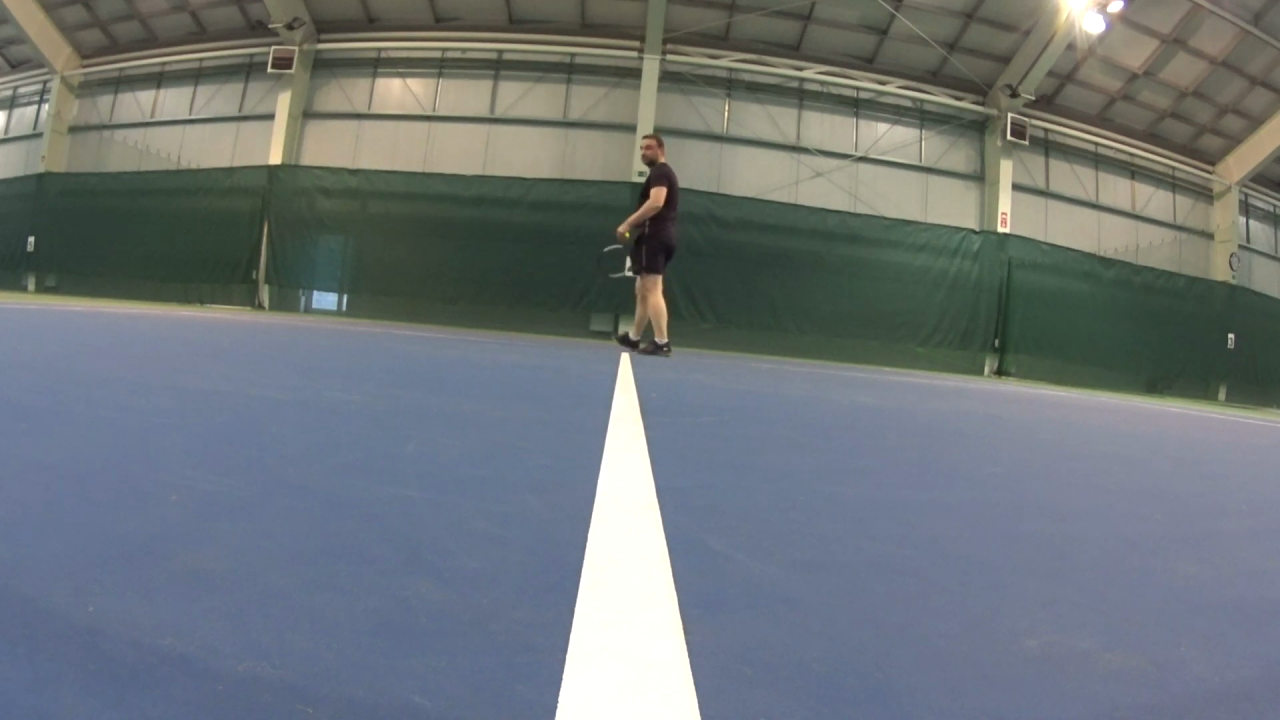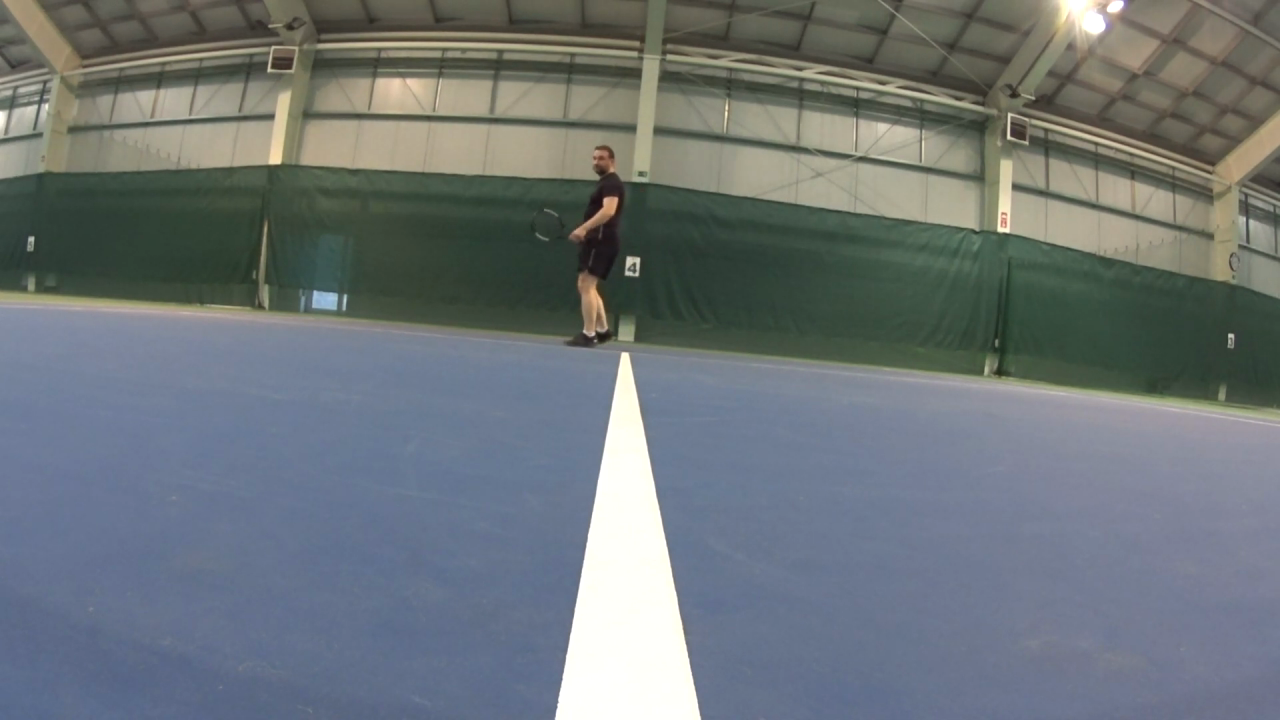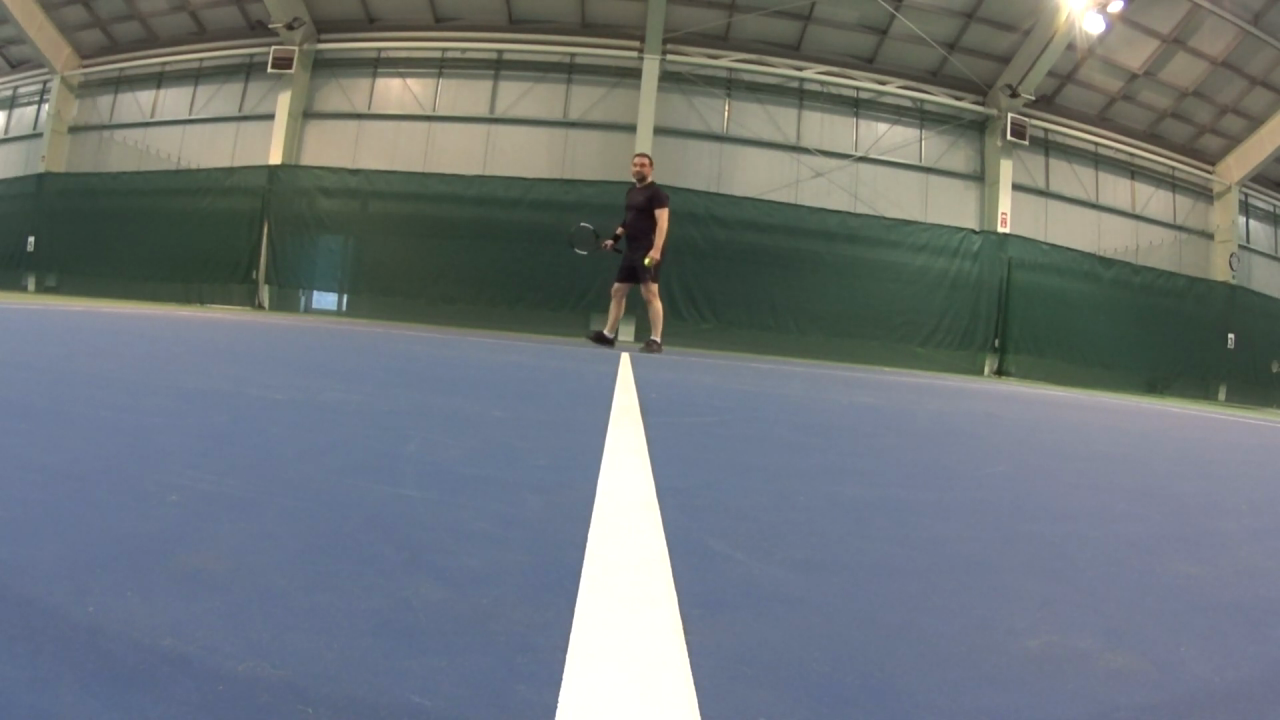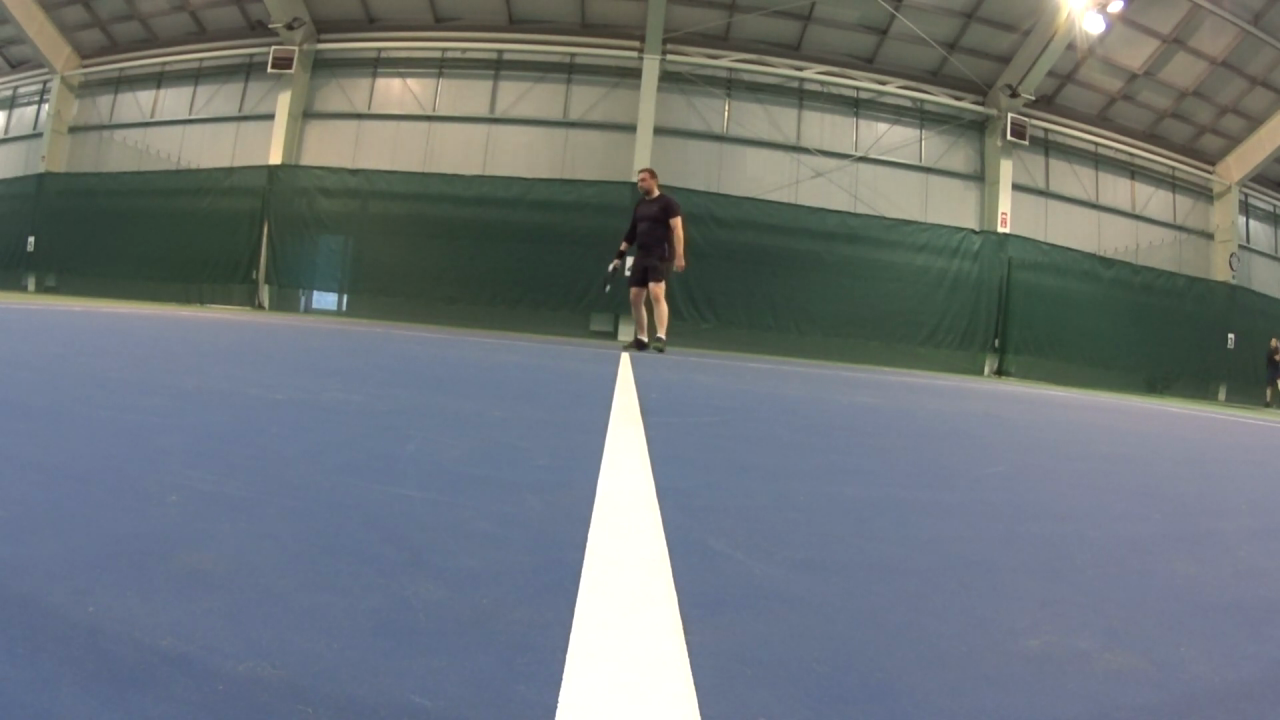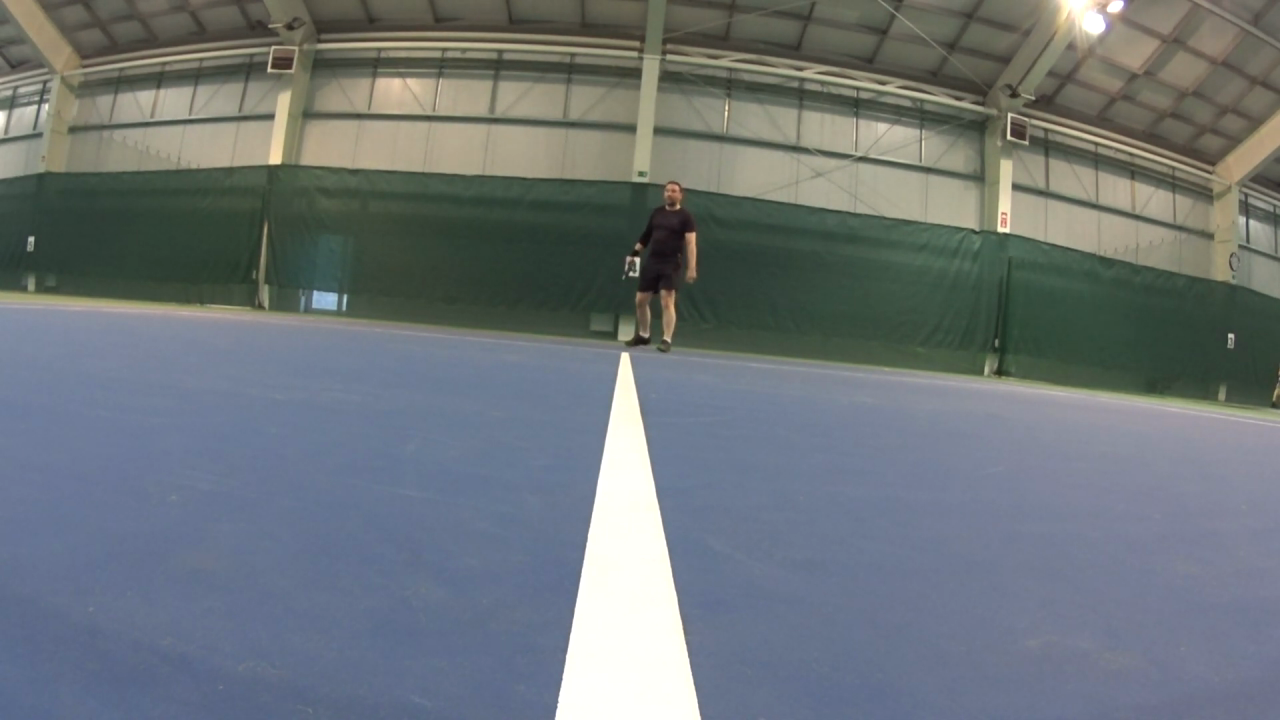
dt=1s
person 1, frame 1
left shoulder: (659, 172)
right shoulder: (666, 174)
left elbow: (656, 202)
left wrist: (628, 223)
left hip: (653, 237)
right hip: (663, 238)
left knee: (652, 290)
right knee: (642, 289)
left ankle: (662, 342)
right ankle: (634, 337)
person 1, frame 2
left shoulder: (612, 182)
right shoulder: (604, 183)
left elbow: (608, 211)
left wrist: (584, 228)
right wrist: (583, 231)
left hip: (601, 241)
right hip: (598, 241)
left knee: (585, 285)
right knee: (589, 287)
left ankle: (588, 335)
right ankle: (603, 330)
person 1, frame 3
left shoulder: (657, 193)
right shoulder: (631, 192)
left elbow: (663, 222)
left wrist: (657, 249)
right wrist: (614, 239)
left hip: (647, 252)
right hip: (630, 251)
left knee: (650, 294)
right knee: (617, 292)
left ankle: (655, 341)
right ankle: (607, 334)
person 1, frame 4
left shoulder: (667, 203)
right shoulder: (639, 205)
left elbow: (677, 230)
right elbow: (631, 232)
left wrist: (679, 255)
right wrist: (620, 256)
left hip: (660, 256)
right hip: (641, 257)
left knee: (656, 294)
right knee: (635, 297)
left ankle: (661, 338)
right ankle: (641, 339)
person 1, frame 5
left shoulder: (685, 217)
right shoulder: (656, 213)
left elbow: (691, 244)
right elbow: (646, 235)
left wrist: (691, 268)
right wrist: (634, 253)
left hip: (670, 265)
right hip: (651, 262)
left knee: (667, 302)
right knee: (641, 300)
left ankle: (667, 341)
right ankle: (643, 335)
